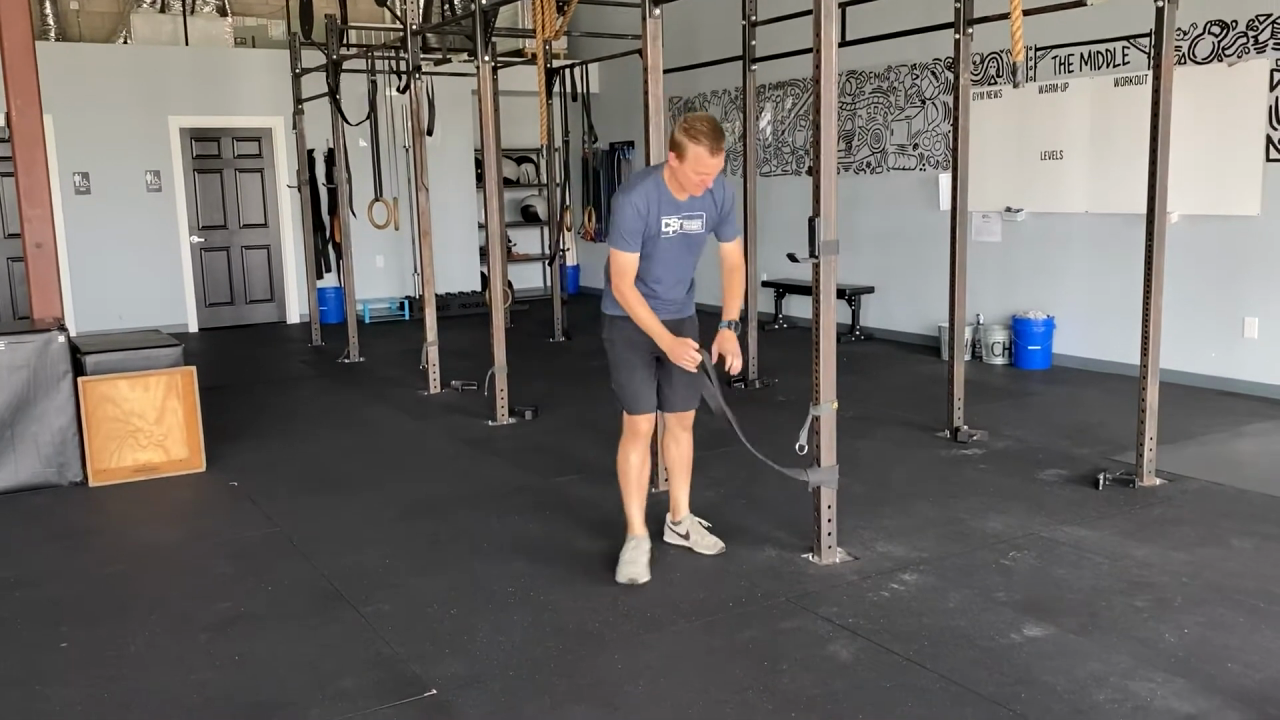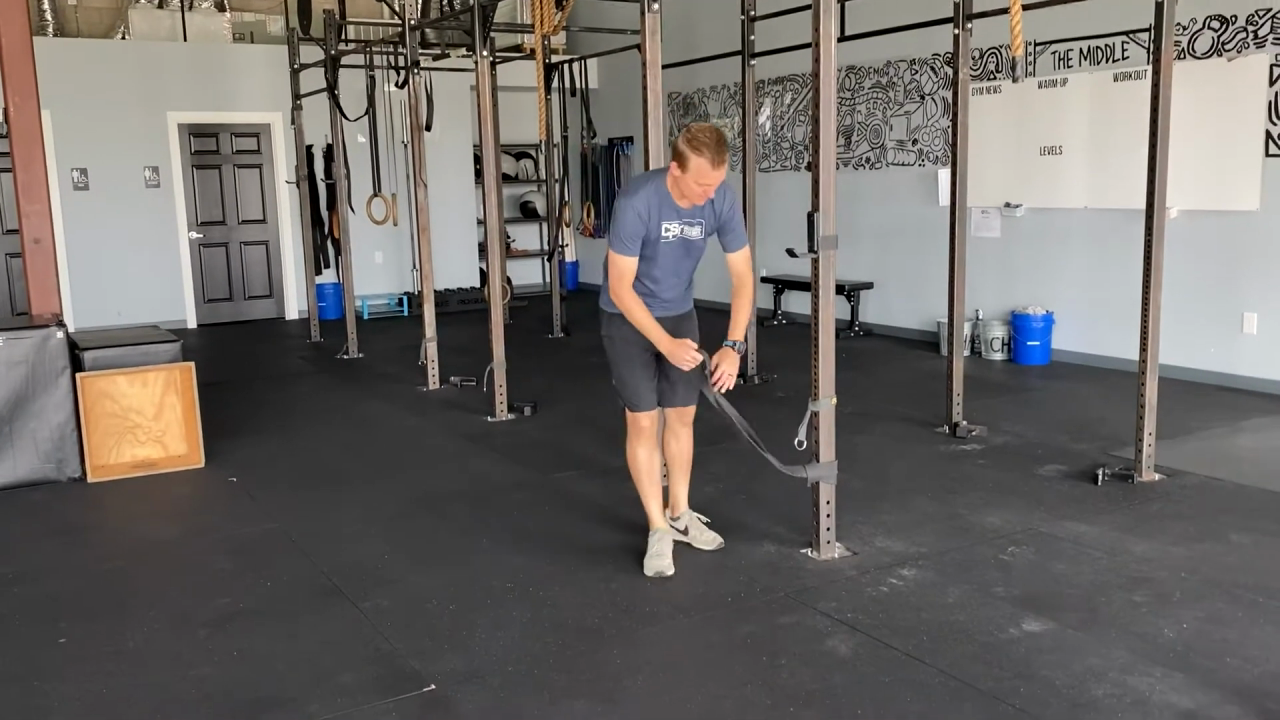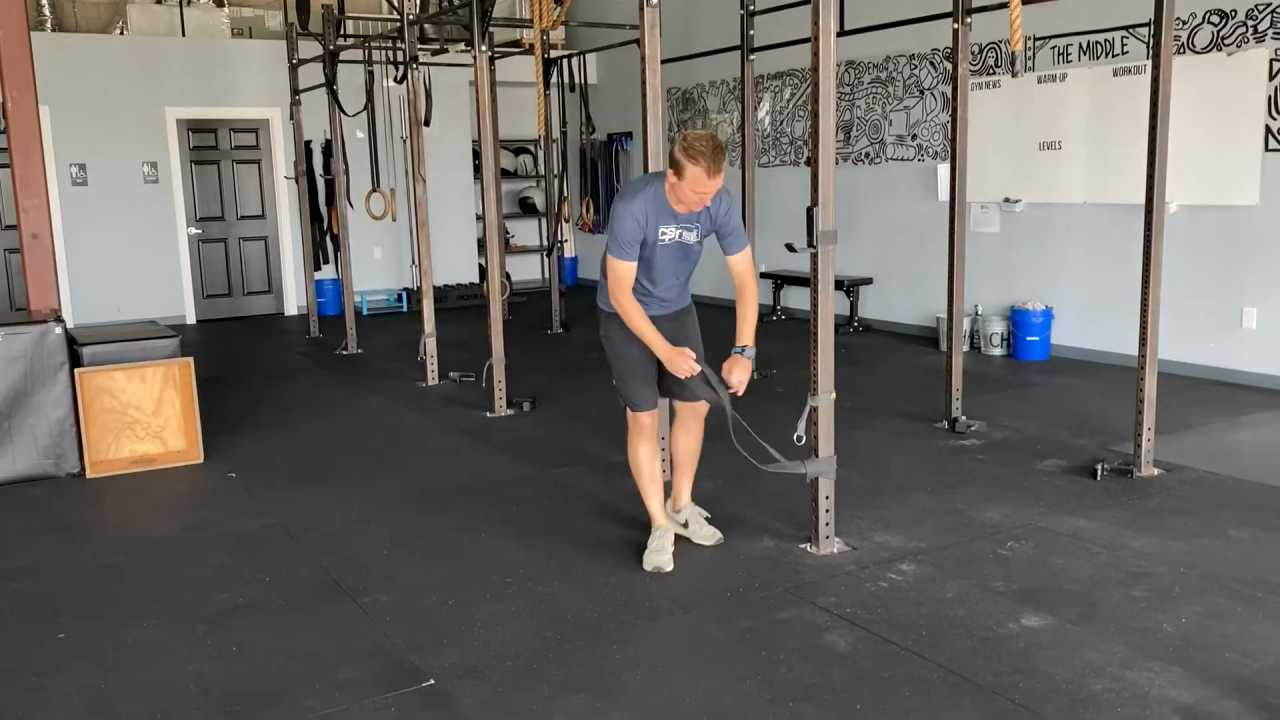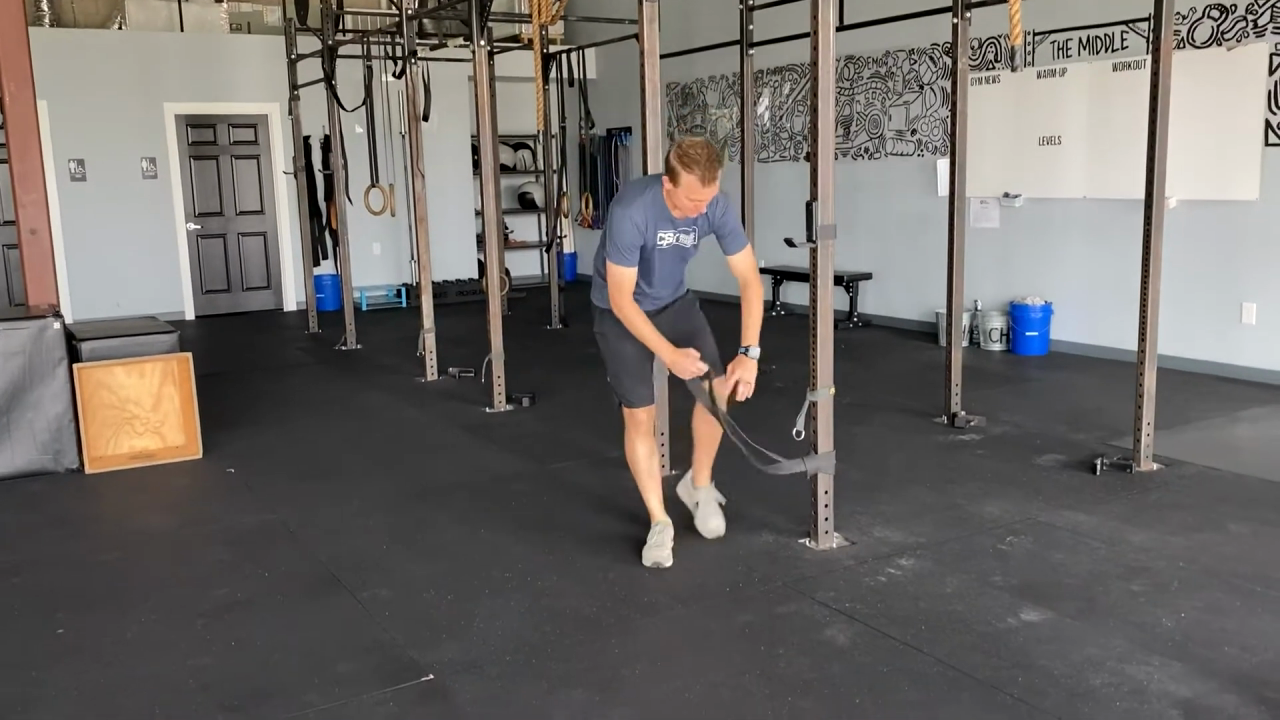
dt=0.1s
person 1, frame 1
left shoulder: (720, 192)
right shoulder: (634, 199)
left elbow: (733, 261)
right elbow: (622, 285)
left wrist: (729, 325)
right wrist: (666, 342)
left hip: (681, 314)
right hip: (628, 318)
left knee: (681, 420)
right knee: (640, 423)
left ankle: (680, 518)
right ankle: (636, 536)
person 1, frame 2
left shoulder: (723, 200)
right shoulder: (636, 203)
left elbow: (742, 274)
right elbow: (621, 287)
left wrist: (733, 344)
right wrist: (665, 344)
left hip: (679, 312)
right hip: (628, 316)
left knee: (682, 416)
right knee: (643, 421)
left ankle: (679, 513)
right ankle: (657, 530)
person 1, frame 3
left shoulder: (720, 203)
right shoulder: (632, 207)
left elbow: (746, 280)
right elbow: (620, 293)
left wrist: (743, 352)
right wrist: (664, 353)
left hip: (678, 308)
right hip: (626, 313)
left knee: (694, 407)
right knee: (643, 418)
left ankle: (680, 506)
right ankle: (659, 526)
person 1, frame 4
left shoulder: (717, 206)
right shoulder: (630, 211)
left elbow: (750, 280)
right elbow: (621, 298)
left wrist: (748, 353)
right wrist: (669, 354)
left hip: (674, 300)
right hip: (622, 313)
left knee: (717, 391)
right knee: (640, 415)
left ankle: (698, 485)
right ankle: (659, 523)
